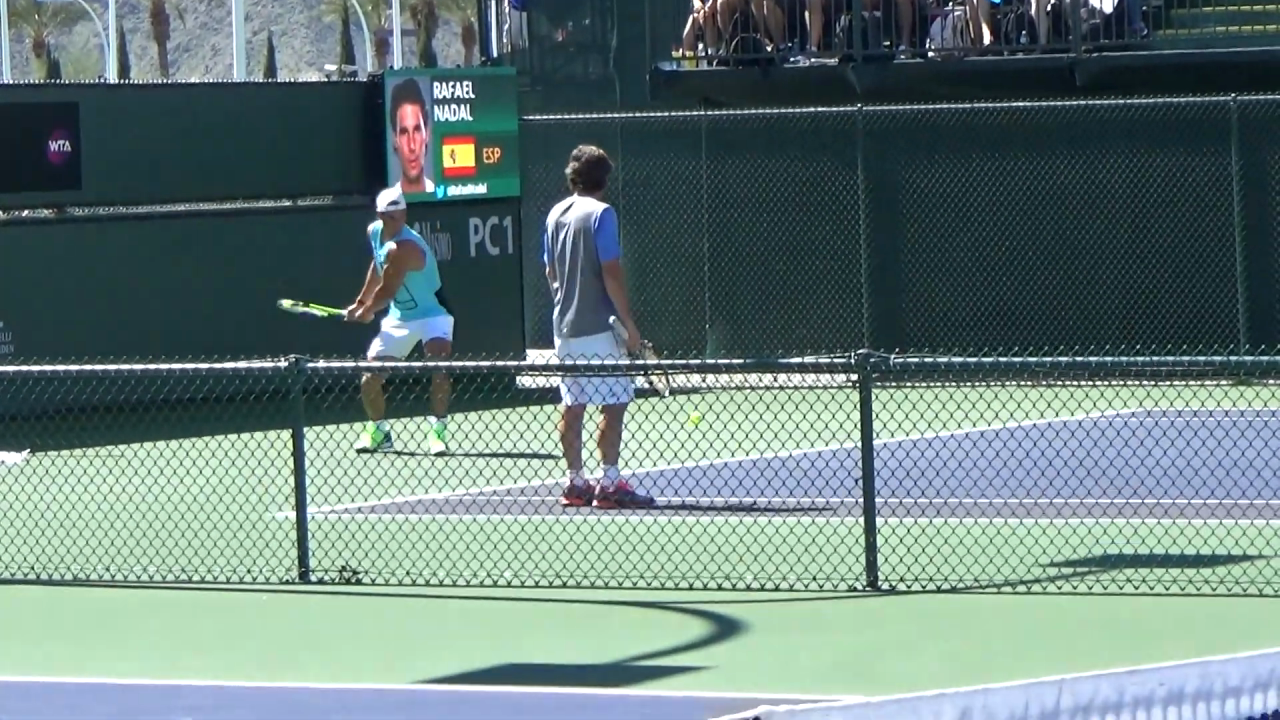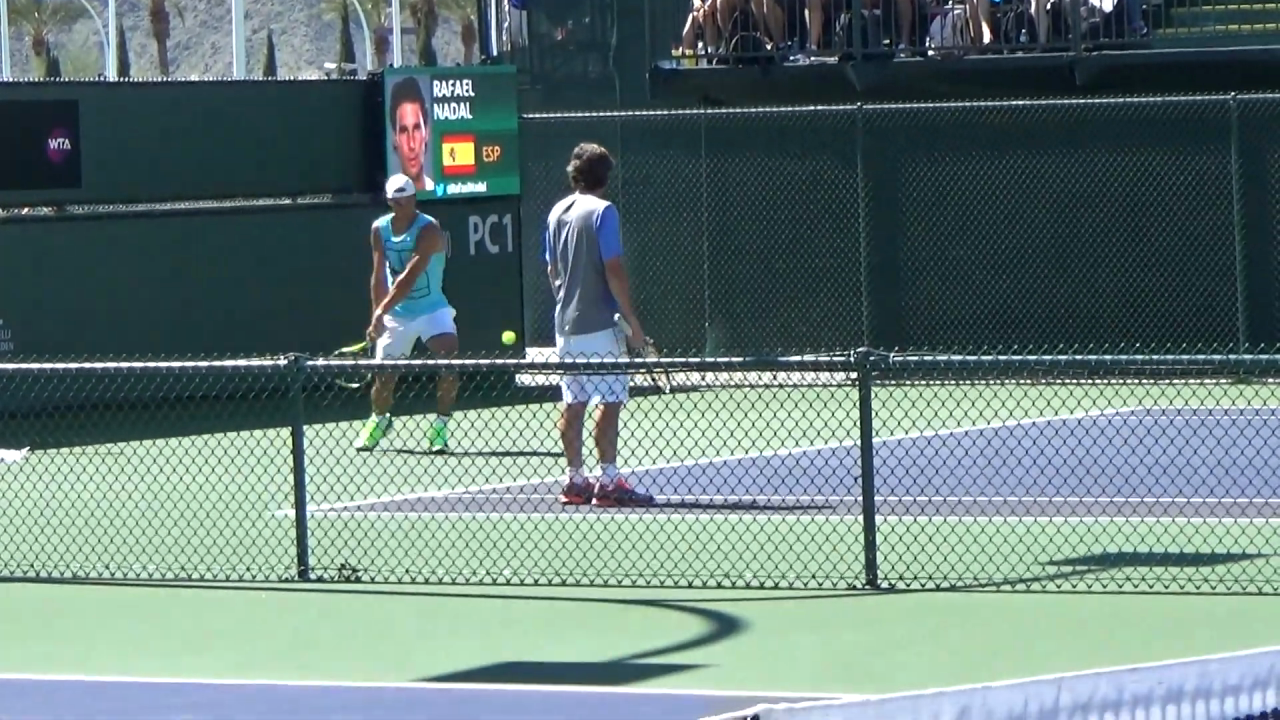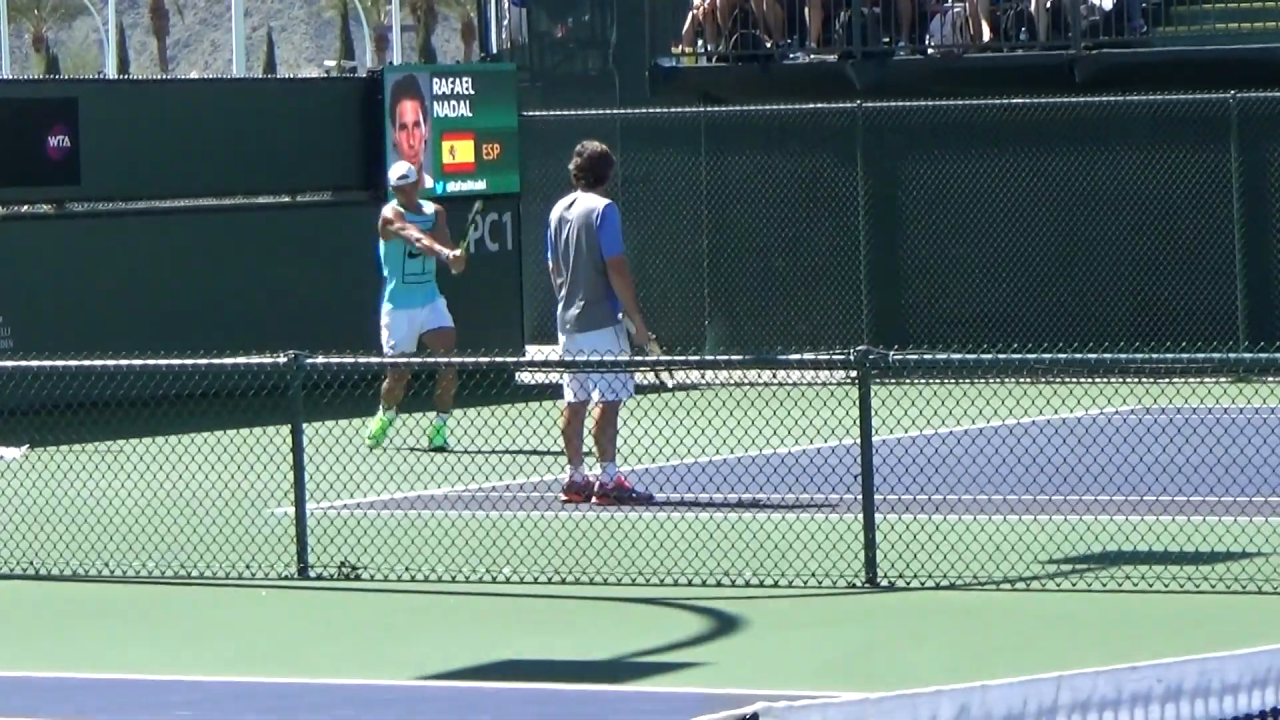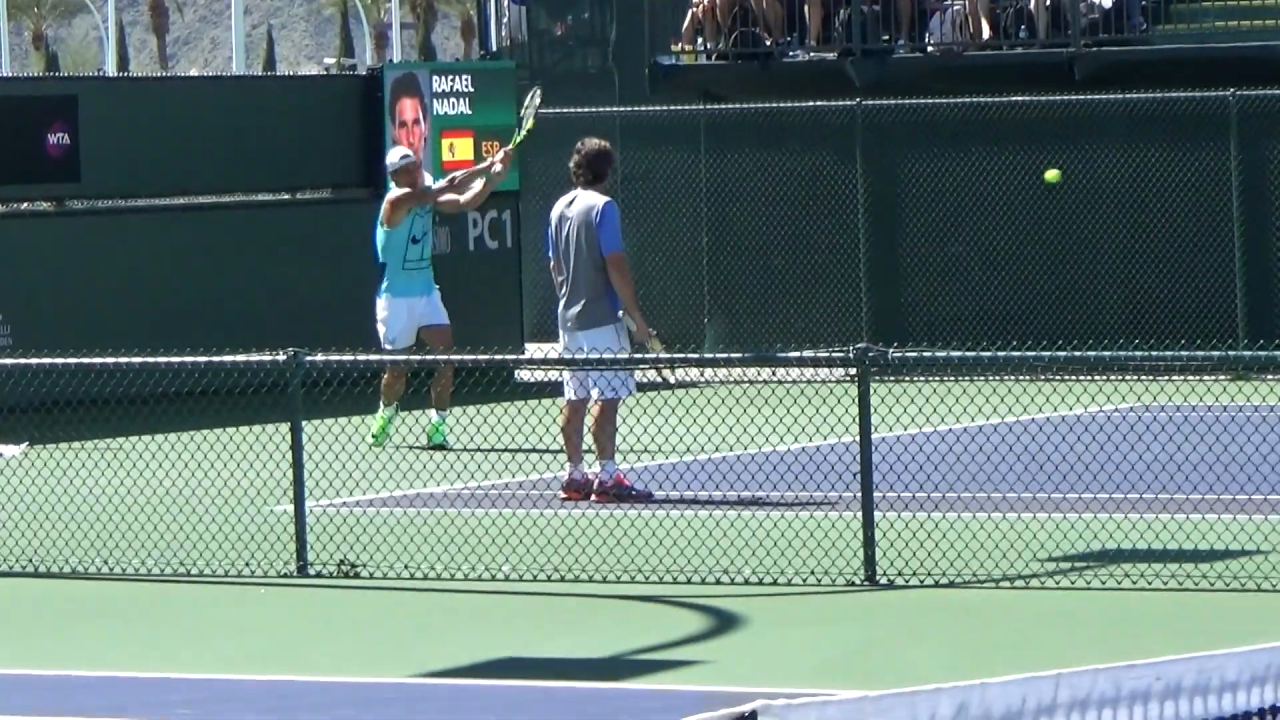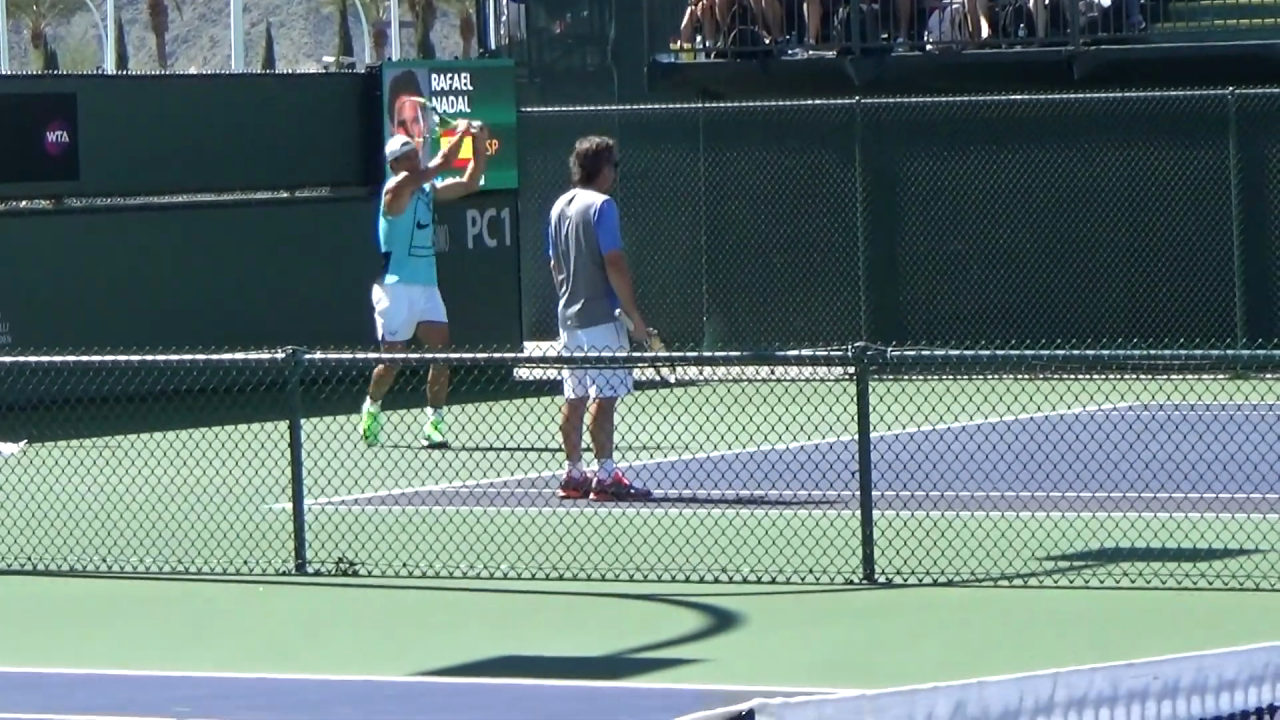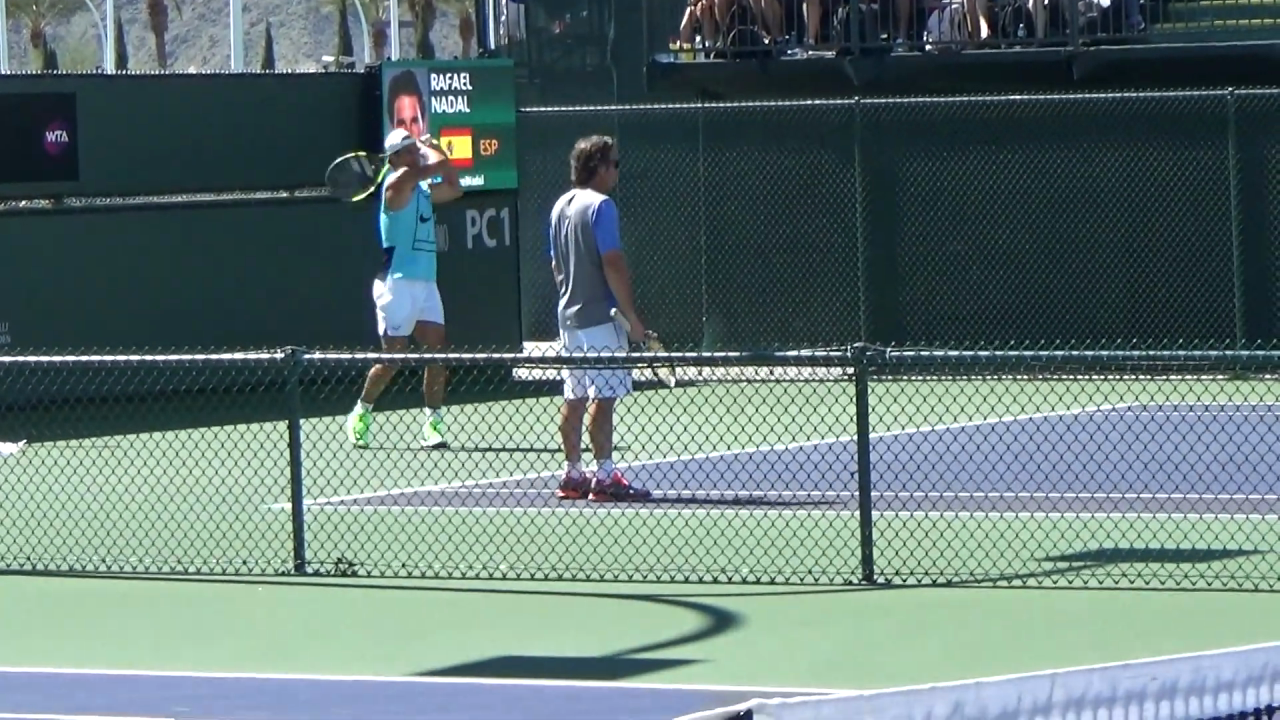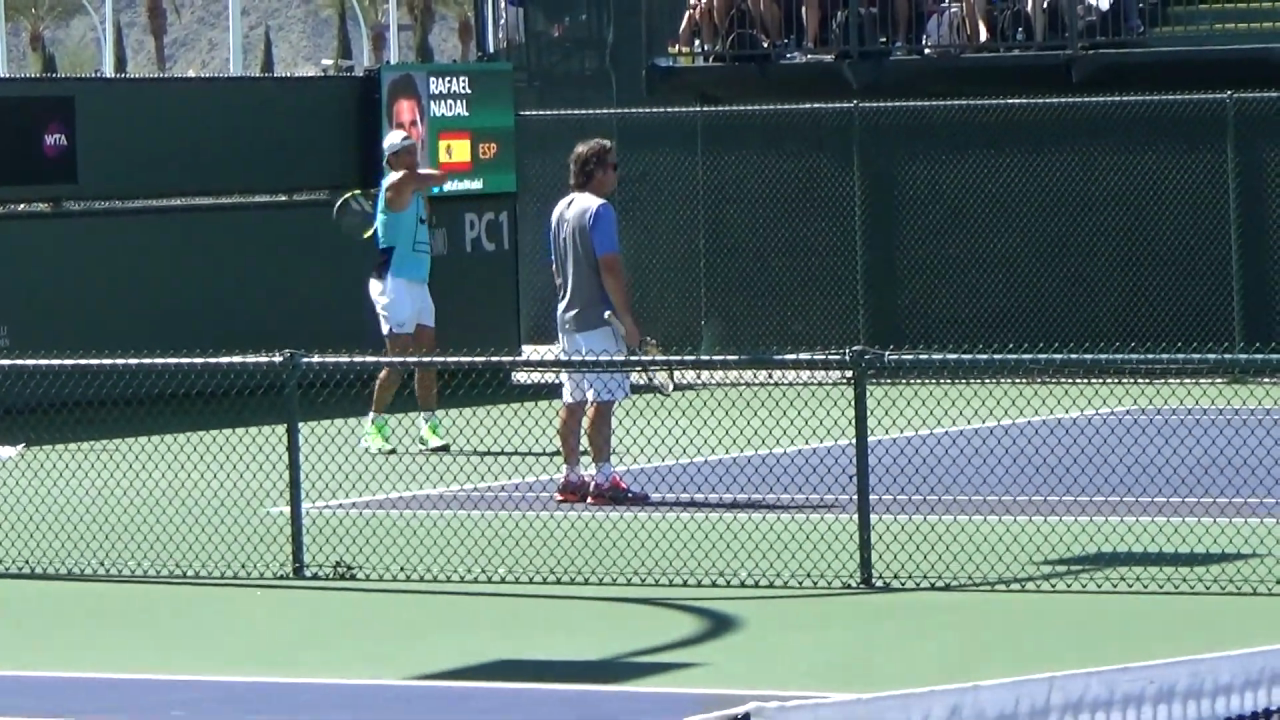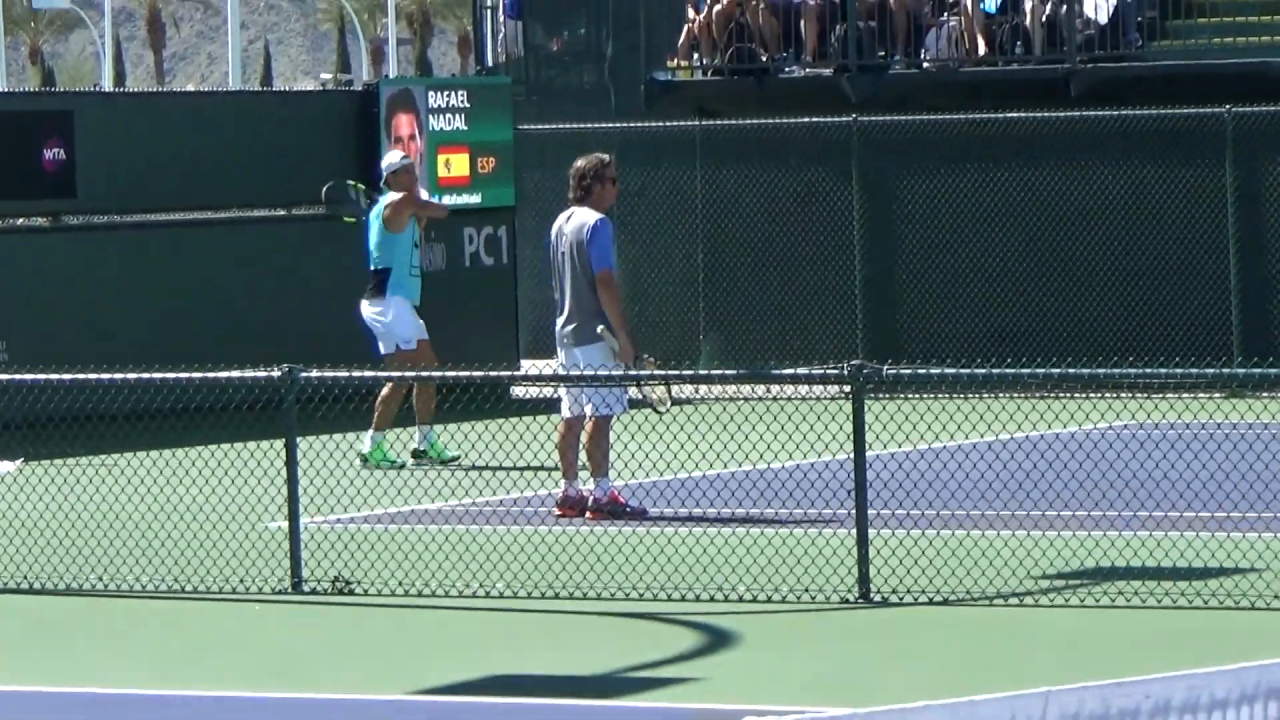
dt=0.1s
person 1, frame 1
left shoulder: (555, 214)
right shoulder: (601, 213)
right elbow: (611, 273)
right wrist: (629, 323)
left hip: (564, 326)
right hip: (598, 326)
left knee: (572, 405)
right knee: (613, 404)
left ankle: (576, 483)
right ankle: (609, 484)
person 1, frame 2
left shoulder: (556, 212)
right shoulder: (603, 211)
right elbow: (614, 271)
right wrist: (632, 319)
left hip: (566, 323)
right hip: (599, 324)
left knee: (573, 403)
right knee: (608, 402)
left ankle: (576, 481)
right ankle: (608, 483)
person 1, frame 3
left shoulder: (558, 210)
right shoulder: (604, 209)
right elbow: (616, 269)
right wrist: (636, 317)
left hip: (569, 321)
right hip: (601, 322)
left knee: (574, 402)
right knee: (608, 400)
left ankle: (576, 479)
right ankle: (608, 482)
person 1, frame 4
left shoulder: (559, 208)
right shoulder: (603, 206)
right elbow: (616, 266)
right wrist: (636, 314)
left hip: (569, 318)
right hip: (601, 320)
left knee: (575, 399)
right knee: (607, 399)
left ankle: (575, 477)
right ankle: (607, 479)
person 1, frame 5
left shoulder: (559, 206)
right shoulder: (602, 205)
right elbow: (614, 265)
right wrist: (634, 313)
left hip: (570, 316)
right hip: (600, 318)
left knee: (574, 397)
right knee: (604, 397)
left ankle: (574, 475)
right ankle: (605, 477)
person 1, frame 6
left shoulder: (561, 206)
right shoulder: (601, 205)
right elbow: (612, 264)
right wrist: (632, 314)
left hip: (570, 316)
right hip: (600, 317)
left knee: (574, 397)
right knee: (603, 397)
left ankle: (573, 476)
right ankle: (605, 478)
person 1, frame 7
left shoulder: (561, 209)
right shoulder: (599, 209)
right elbow: (609, 269)
right wrist: (628, 319)
left hip: (568, 319)
right hip: (598, 322)
left knee: (572, 401)
right knee: (602, 401)
left ankle: (571, 479)
right ankle: (603, 481)
person 1, frame 8
left shoulder: (561, 223)
right shoulder: (597, 223)
right elbow: (605, 284)
right wrist: (623, 335)
left hip: (567, 334)
right hip: (596, 336)
left knee: (571, 415)
right knee: (600, 415)
left ankle: (570, 494)
right ankle: (602, 496)
person 2, frame 1
left shoulder: (404, 248)
right shoulder: (374, 232)
left elbow: (386, 292)
left wrist: (365, 311)
right wrist: (360, 302)
left hip: (432, 314)
right hip: (400, 317)
right knee: (369, 379)
left ankle: (439, 431)
right ankle: (379, 431)
person 2, frame 2
left shoulder: (429, 229)
right shoulder: (380, 229)
left elbow: (410, 278)
right elbow: (380, 275)
left wrist: (382, 312)
right wrist: (378, 316)
left hip: (435, 310)
right hip: (400, 315)
right knee: (384, 378)
left ankle: (438, 431)
right ankle: (379, 422)
person 2, frame 3
left shoulder: (434, 212)
right shoulder: (390, 215)
left elbow: (444, 242)
right elbow: (417, 237)
left wrist: (454, 255)
right wrist: (444, 252)
left hip: (430, 301)
right hip: (398, 305)
right knee: (398, 375)
left ankle: (439, 428)
right ankle: (386, 415)
person 2, frame 4
left shoulder: (427, 197)
right shoulder: (397, 199)
left elbow: (470, 201)
right elbow: (441, 190)
left wrist: (493, 176)
right wrist: (483, 170)
left hip: (426, 293)
right hip: (395, 296)
right knee: (398, 369)
left ankle: (438, 426)
right ankle: (386, 412)
person 2, frame 5
left shoulder: (426, 187)
right shoulder: (399, 186)
left elbow: (468, 185)
right elbow: (437, 165)
left wrist: (478, 146)
right wrist: (460, 135)
left hip: (427, 285)
right hip: (395, 286)
left knee: (442, 353)
right knee: (392, 361)
left ankle: (435, 424)
right ankle: (372, 409)
person 2, frame 6
left shoulder: (421, 186)
right shoulder: (400, 180)
left elbow: (454, 189)
right elbow: (437, 165)
left wrist: (432, 148)
right wrist: (431, 153)
left hip: (425, 283)
right hip: (398, 282)
left knee: (437, 353)
right knee: (392, 357)
left ankle: (432, 424)
right ankle: (360, 415)
person 2, frame 7
left shoulder: (413, 186)
right shoulder: (400, 181)
right elbow: (438, 177)
right wrist: (423, 173)
left hip: (416, 284)
right hip: (394, 283)
left knee: (428, 357)
right knee: (399, 358)
left ankle: (430, 427)
right ankle: (374, 427)
person 2, frame 8
left shoulder: (393, 206)
right shoulder: (402, 201)
right elbow: (441, 211)
right wrist: (426, 206)
left hip: (401, 302)
right hip: (387, 301)
left knee: (426, 370)
left ankle: (426, 443)
right ankle: (373, 446)
